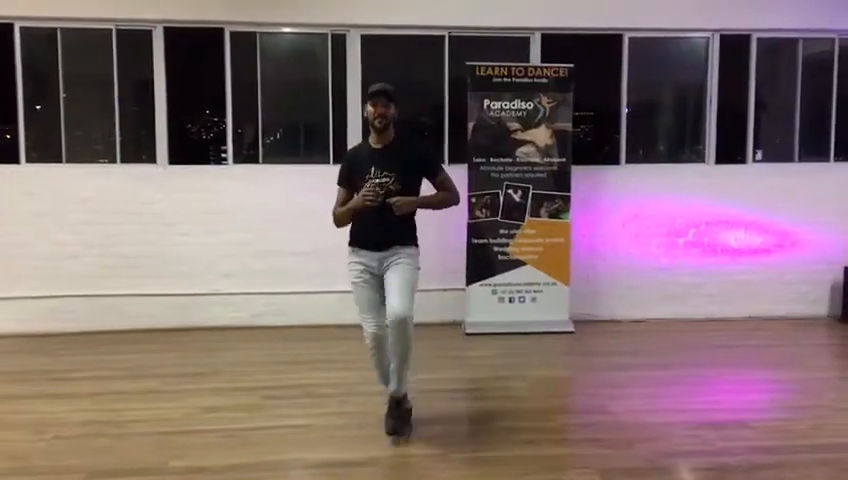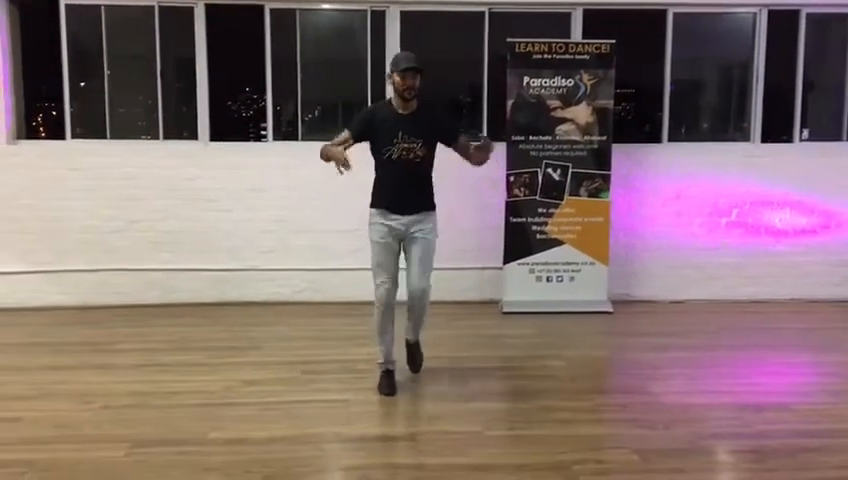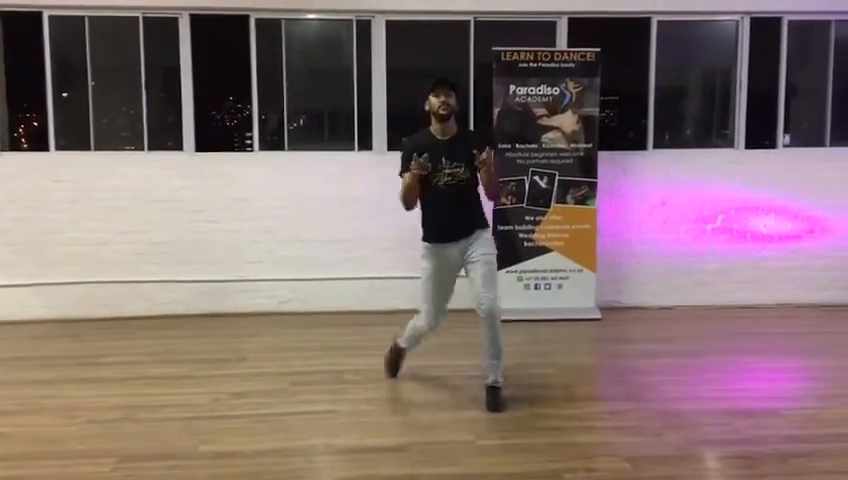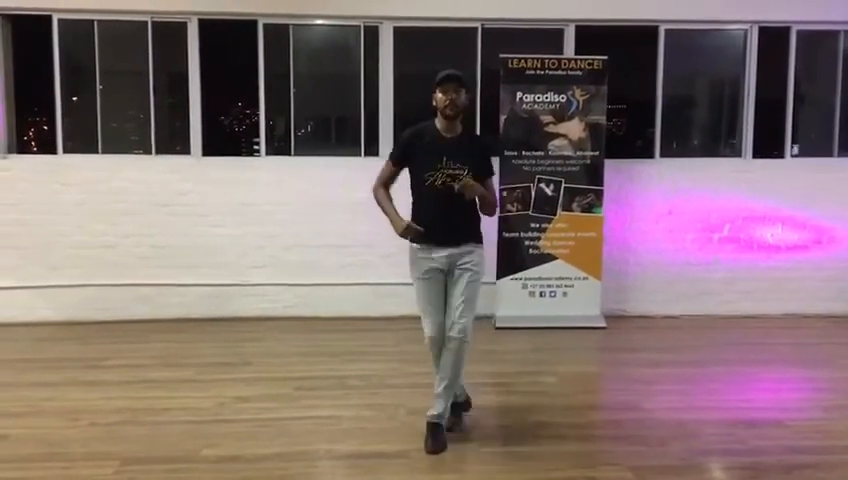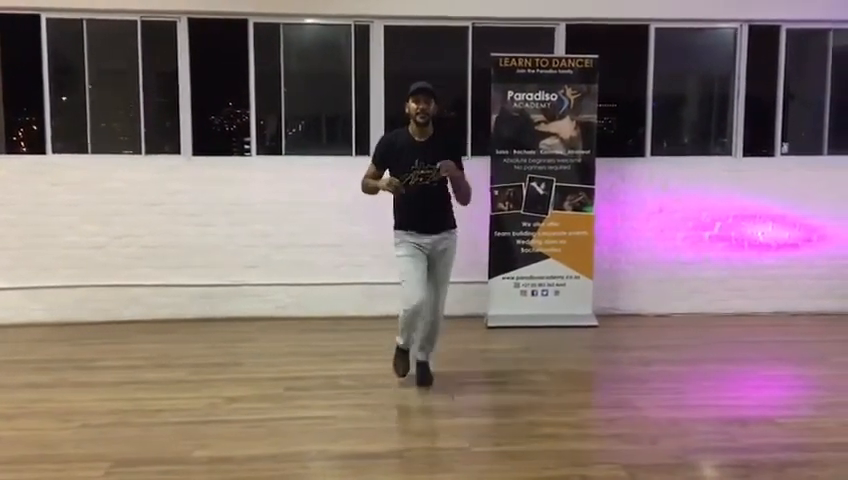
dt=1s
person 1, frame 1
left shoulder: (414, 153)
right shoulder: (353, 157)
left elbow: (453, 195)
right elbow: (338, 217)
left wrist: (416, 202)
right wrist: (356, 203)
left hip: (401, 251)
right hip: (361, 256)
left knee: (398, 316)
right knee: (373, 332)
left ankle: (397, 395)
right ankle: (400, 399)
person 1, frame 2
left shoulder: (433, 118)
right shoulder: (374, 116)
left elbow: (471, 155)
right elbow: (328, 150)
left wrist: (482, 149)
right wrist: (332, 152)
left hip: (423, 216)
right hip: (383, 216)
left knee: (419, 290)
right knee: (384, 292)
left ankle: (413, 339)
right ankle: (386, 366)
person 1, frame 3
left shoulder: (473, 142)
right shoulder: (415, 146)
left elbow: (495, 195)
right elbow: (407, 202)
left wrist: (489, 172)
right wrist: (414, 177)
left hip: (477, 239)
right hip: (437, 245)
left knee: (489, 310)
right knee: (431, 316)
left ankle: (493, 382)
right ankle: (401, 345)
person 1, frame 4
left shoulder: (478, 147)
right shoulder: (415, 138)
left elbow: (492, 208)
right elbow: (380, 185)
left wrist: (479, 191)
right wrist: (395, 220)
left hip: (469, 251)
right hip: (425, 250)
left knee: (459, 332)
right knee: (435, 332)
left ankle: (437, 416)
right ankle: (456, 395)
person 1, frame 5
left shoulder: (449, 145)
right shoulder: (391, 142)
left elbow: (465, 199)
right elbow: (365, 183)
left wrist: (456, 175)
right wrist: (381, 184)
left hip: (444, 236)
right hip: (408, 236)
left knee: (436, 307)
right knee: (416, 301)
left ankle: (423, 358)
right ankle: (403, 344)
